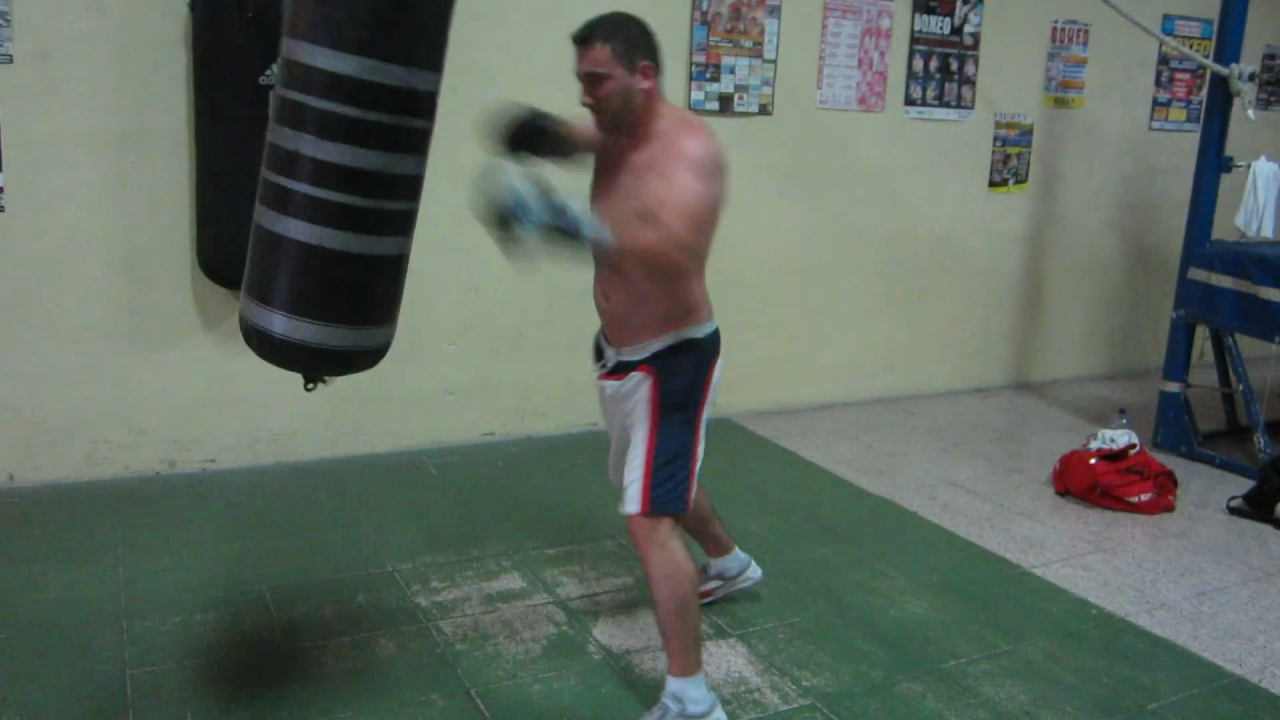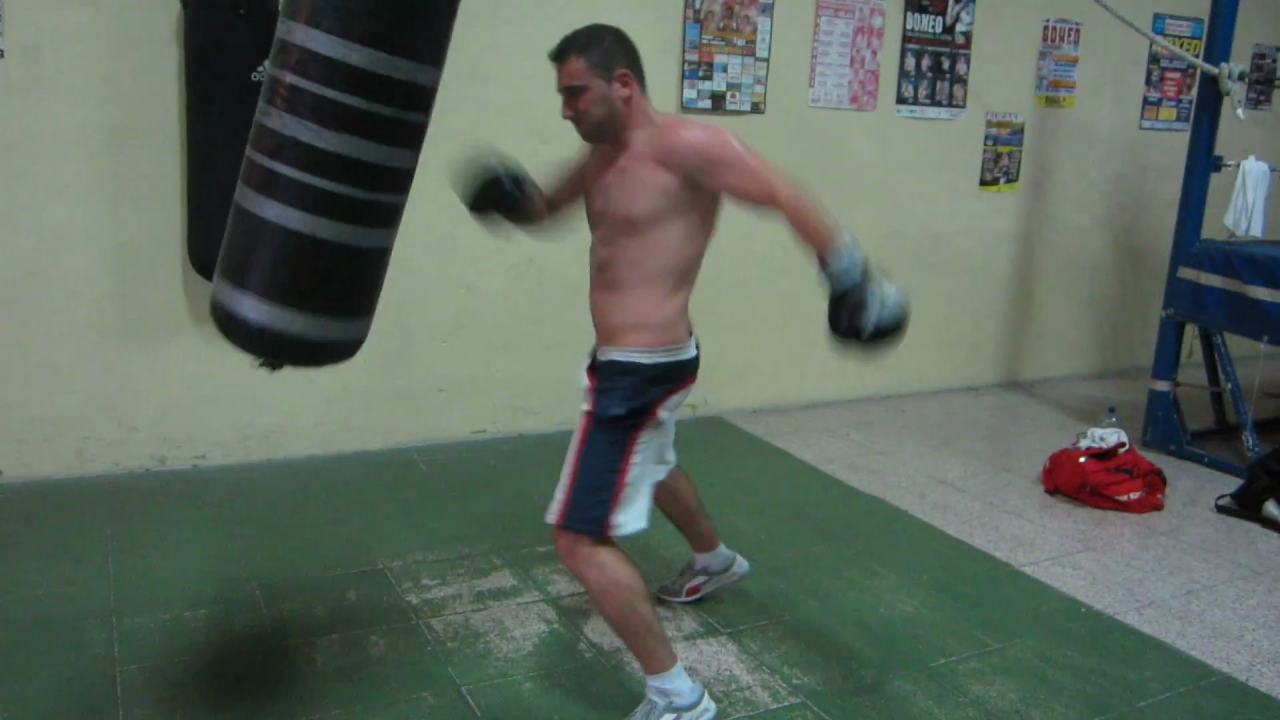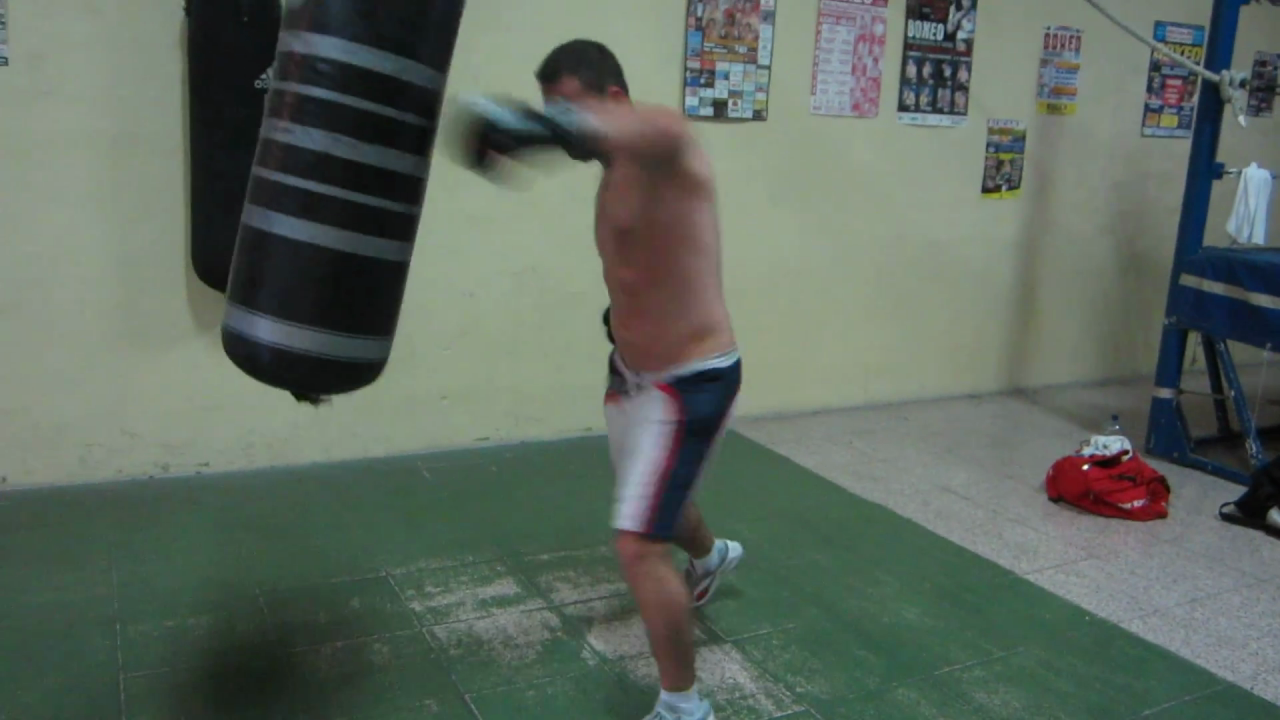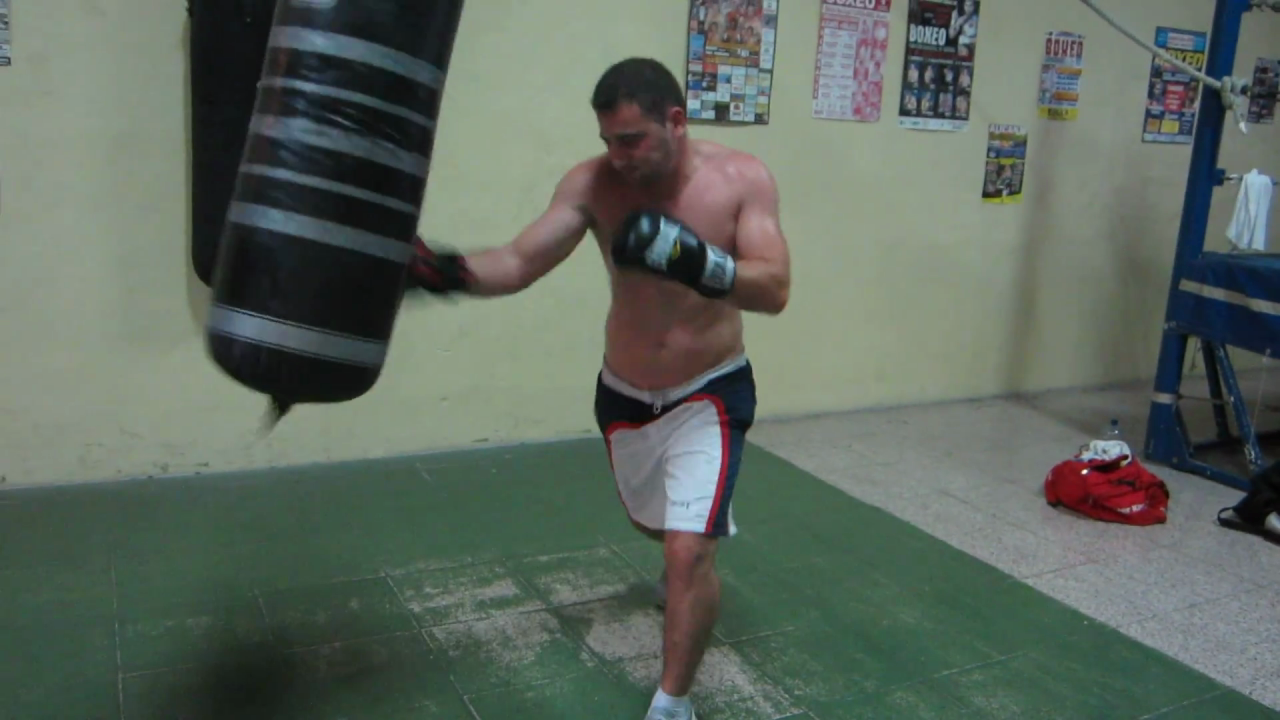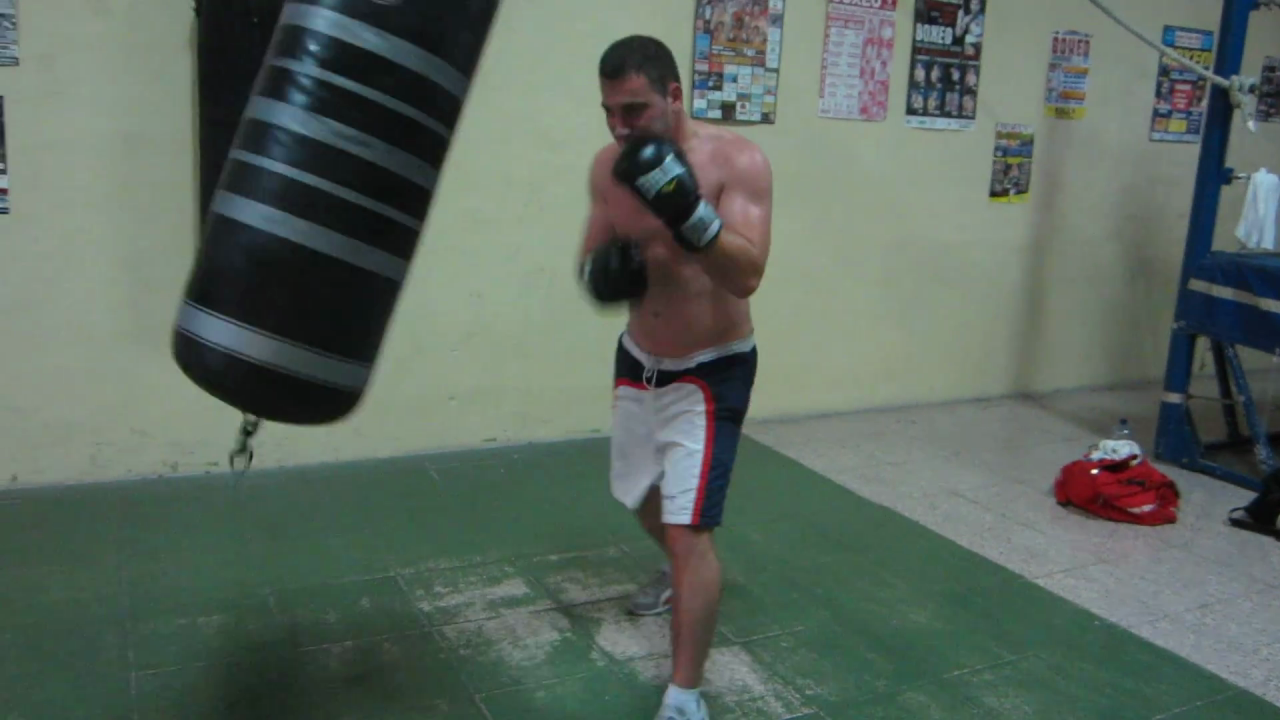
dt=0.2s
person 1, frame 1
left shoulder: (690, 144)
right shoulder: (615, 130)
left elbow: (668, 249)
left wrist: (569, 225)
right wrist: (543, 127)
left hip: (669, 355)
right hip: (619, 350)
left knee: (649, 521)
right knee: (659, 477)
right ankle: (730, 564)
person 1, frame 2
left shoulder: (683, 145)
right shoulder: (605, 147)
left elbow: (783, 194)
right elbow: (543, 211)
left wrist: (851, 278)
right wrist: (509, 189)
left hip: (639, 371)
right hip: (637, 362)
left knee: (577, 540)
right knee: (648, 470)
right ankle: (717, 560)
person 1, frame 3
left shoulder: (668, 146)
right shoulder: (626, 167)
left elbow: (655, 128)
left wrist: (534, 123)
left hip: (693, 384)
right hip: (637, 375)
left knee: (636, 548)
right knee: (652, 498)
right ankle: (712, 557)
person 1, frame 4
left shoulder: (743, 177)
right shoulder: (592, 181)
left elbow: (775, 292)
right elbow: (520, 264)
left wrist: (694, 259)
right wrist: (452, 270)
left hip: (710, 393)
right hip: (626, 396)
left knee: (686, 555)
right knee: (654, 516)
right ankle: (693, 554)
person 1, frame 5
left shoulder: (739, 160)
right shoulder: (611, 165)
left elbow: (745, 279)
right elbow: (596, 251)
left wrist: (688, 208)
right wrist: (602, 267)
left hip: (713, 371)
right hip: (639, 363)
left knee: (692, 532)
right knee: (640, 496)
right ankle: (680, 572)
